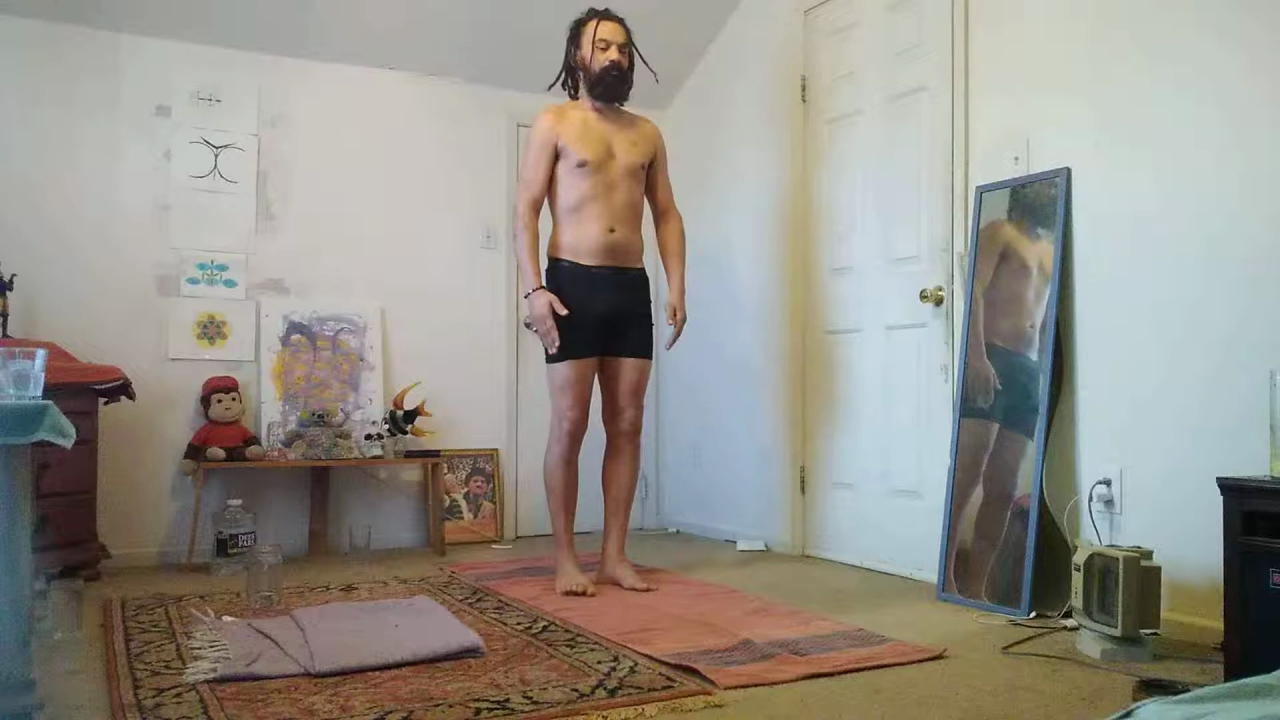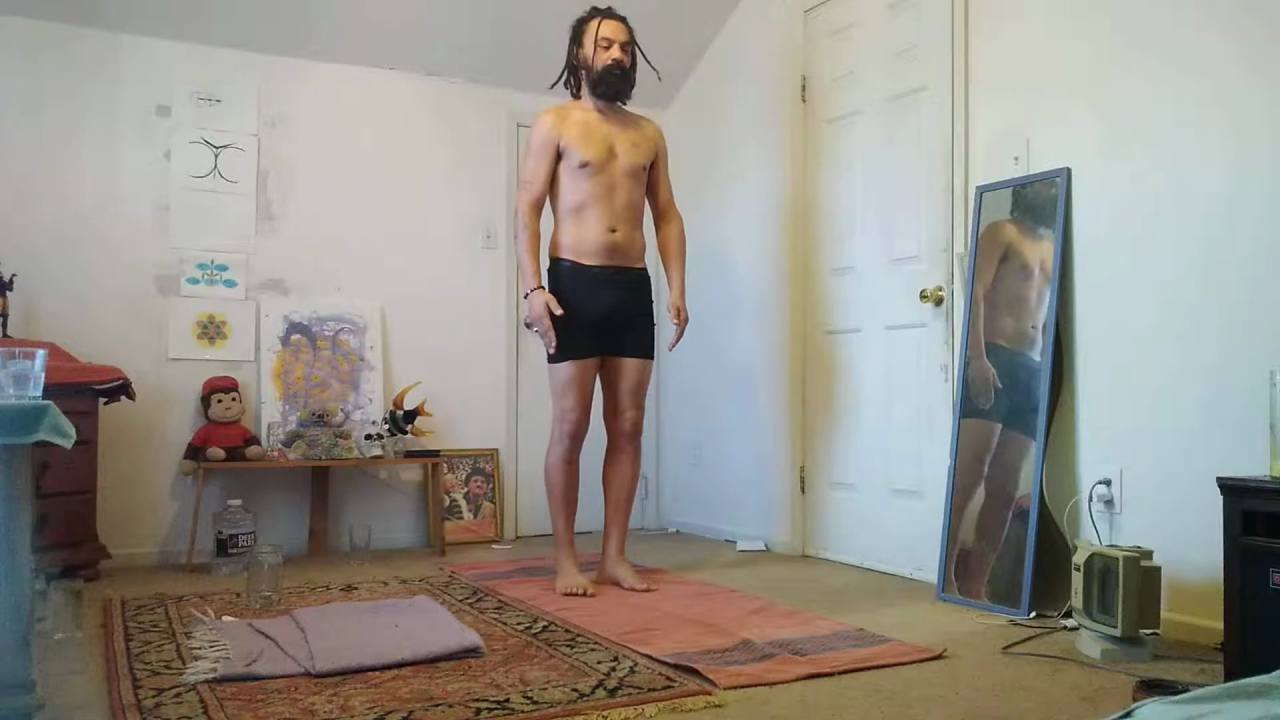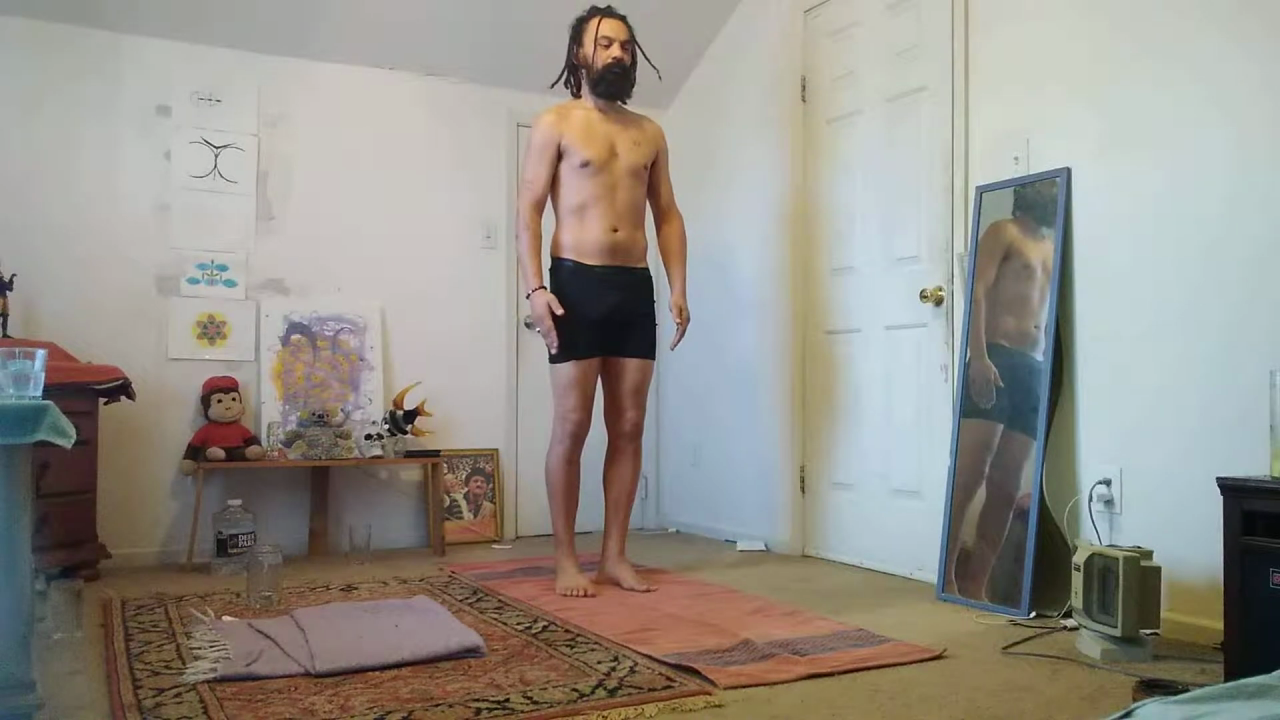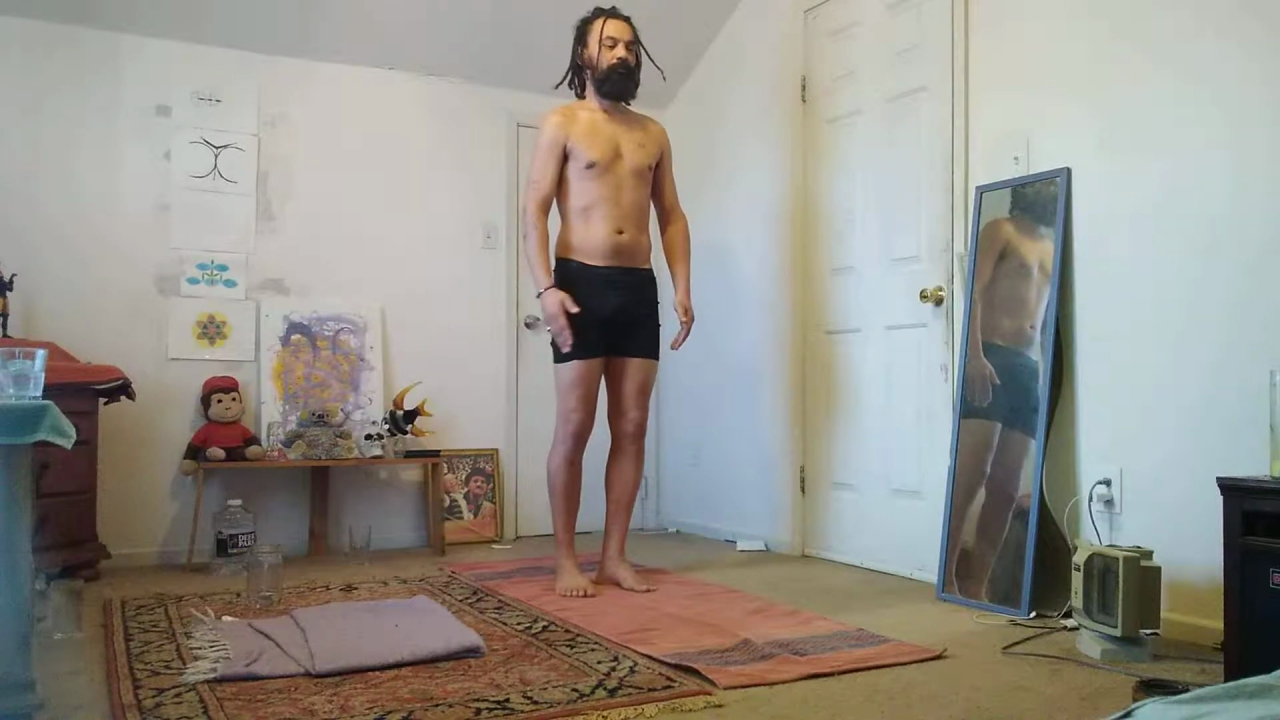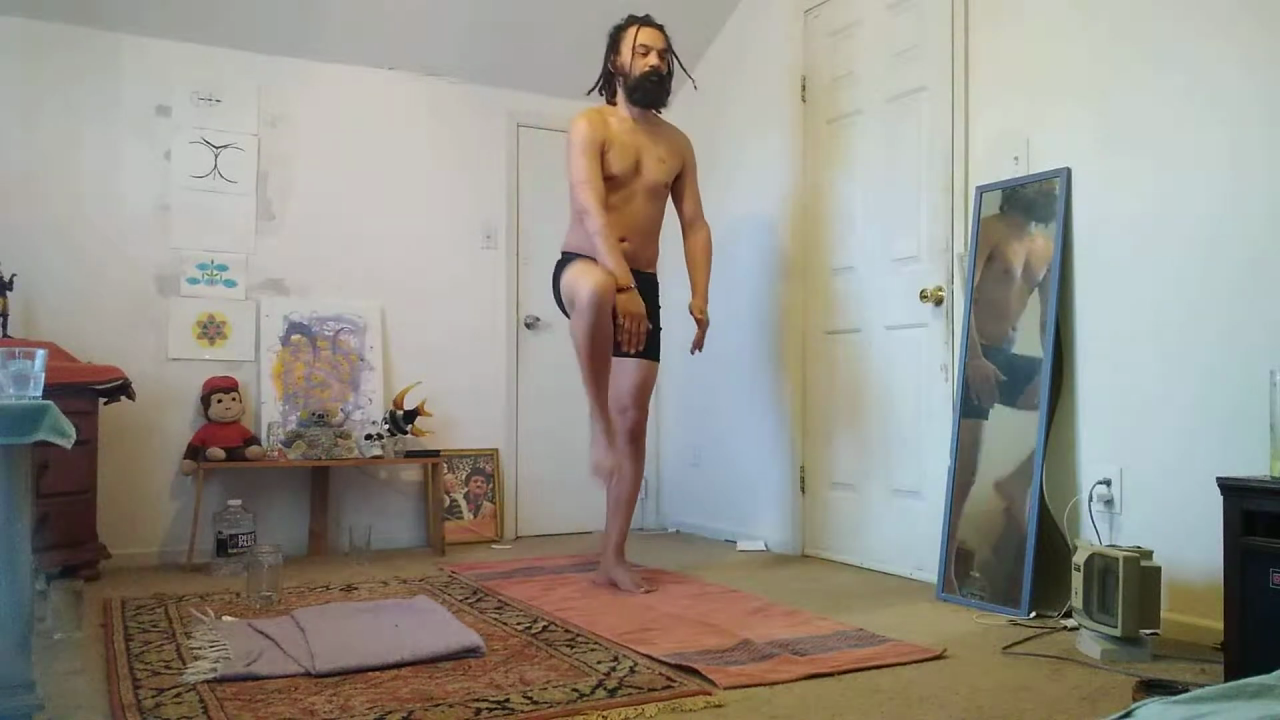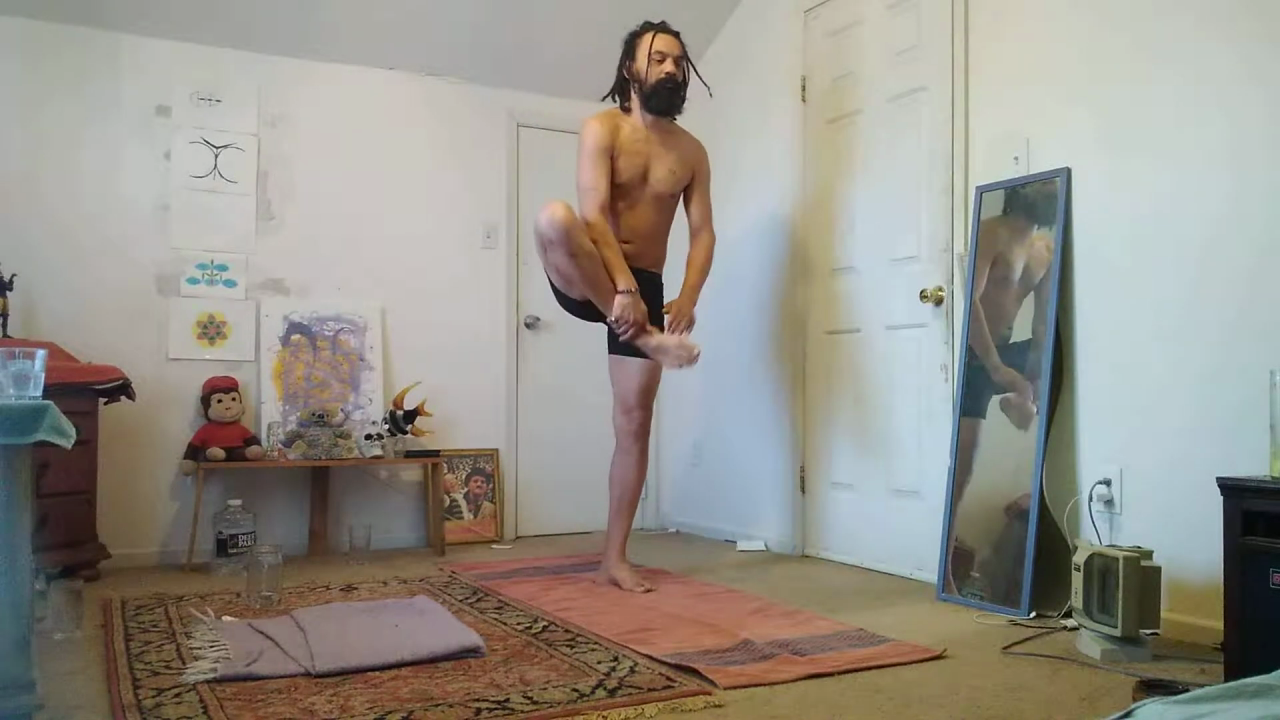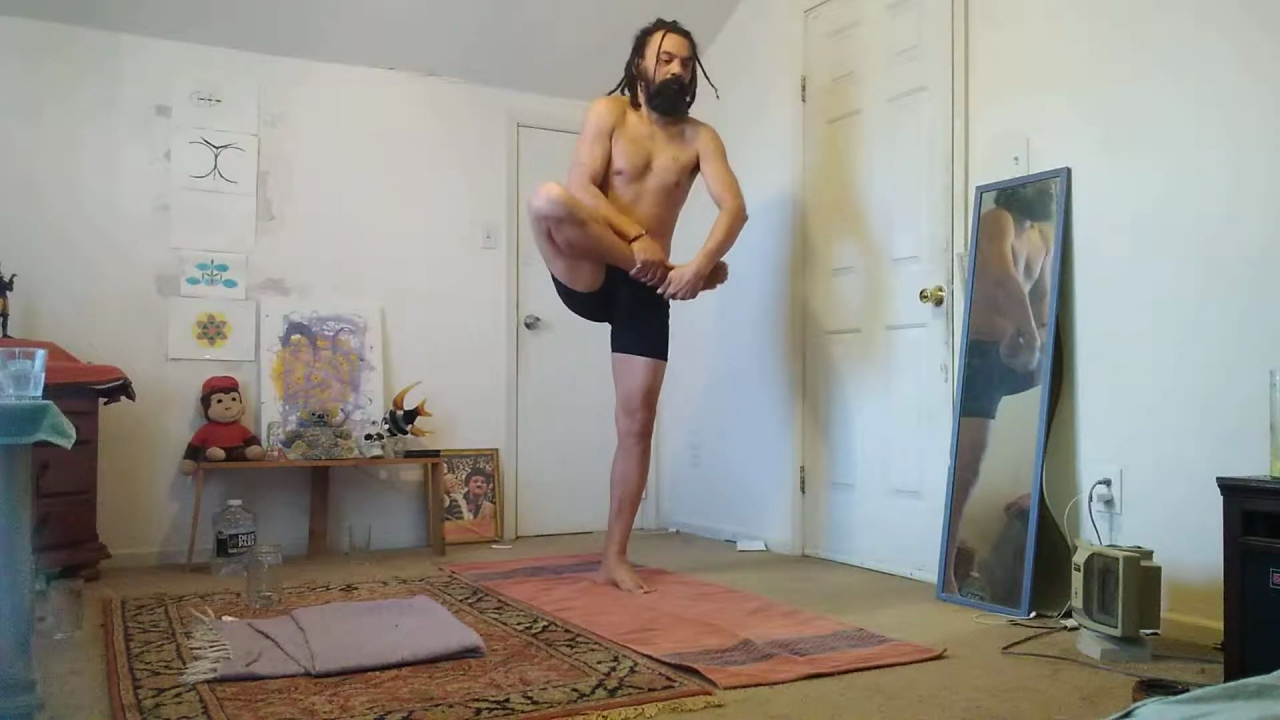
dt=0.7s
person 1, frame 1
left shoulder: (647, 134)
right shoulder: (553, 124)
left elbow: (666, 215)
right elbow: (526, 210)
left wrist: (676, 289)
right wrist: (535, 288)
left hip: (632, 288)
right hip: (574, 284)
left knee: (627, 425)
right knee: (569, 426)
left ankle: (614, 555)
right ankle: (565, 559)
person 1, frame 2
left shoulder: (649, 133)
right shoulder: (554, 124)
left elbow: (667, 216)
right elbow: (528, 210)
left wrist: (677, 289)
right wrist: (534, 287)
left hip: (634, 288)
right hip: (575, 284)
left knee: (628, 427)
right knee: (570, 426)
left ankle: (614, 555)
right ankle: (565, 559)
person 1, frame 3
left shoulder: (650, 133)
right shoulder: (555, 124)
left elbow: (667, 215)
right elbow: (529, 210)
left wrist: (678, 288)
right wrist: (535, 287)
left hip: (636, 288)
right hip: (577, 284)
left knee: (628, 427)
right knee: (572, 426)
left ankle: (614, 556)
right ankle: (566, 559)
person 1, frame 4
left shoulder: (653, 133)
right shoulder: (561, 124)
left elbow: (671, 216)
right elbow: (535, 211)
left wrist: (682, 289)
right wrist: (546, 287)
left hip: (639, 288)
right hip: (581, 284)
left knee: (632, 427)
right knee: (574, 426)
left ankle: (613, 556)
right ankle: (566, 560)
person 1, frame 5
left shoulder: (677, 144)
right shoulder: (590, 126)
left elbow: (694, 224)
right elbow: (589, 209)
left wrist: (699, 295)
right wrist: (621, 287)
left hip: (642, 285)
right hip: (587, 271)
left knee: (635, 422)
right knee: (591, 293)
left ankle: (613, 558)
right ankle: (598, 430)
person 1, frame 6
left shoulder: (691, 151)
right shoulder: (603, 129)
left elbow: (703, 235)
right elbow: (594, 216)
left wrist: (686, 300)
right wrist: (623, 289)
left hip: (644, 289)
right hip: (589, 282)
left knee: (634, 422)
right knee: (553, 218)
left ankle: (614, 558)
right ankle: (649, 335)
person 1, frame 7
left shoulder: (700, 137)
right shoulder: (609, 113)
left elbow: (734, 207)
right elbow: (581, 187)
left wrist: (700, 263)
right wrist: (637, 237)
left hip: (646, 289)
right hip: (589, 277)
left knee: (637, 422)
right knee: (548, 198)
left ankle: (614, 558)
person 2, frame 1
left shoulder: (1052, 250)
right shoulder: (999, 232)
right elbow: (975, 294)
left wrist: (1047, 376)
right wrist: (977, 357)
left hip: (1029, 371)
right hip: (991, 362)
left knee: (1004, 487)
right knee: (966, 476)
left ankle: (975, 585)
right ankle: (944, 577)
person 2, frame 2
left shoulder: (1053, 249)
right shoulder: (1001, 233)
left elbow: (1048, 318)
right elbow: (976, 294)
right wrist: (977, 358)
left hip: (1032, 372)
right hip: (994, 361)
left knee: (1005, 487)
right knee: (968, 476)
left ankle: (975, 584)
right ankle: (945, 576)
person 2, frame 3
left shoulder: (1055, 248)
right shoulder: (1003, 232)
left elbow: (1053, 317)
right elbow: (977, 294)
right wrist: (978, 357)
left hip: (1035, 371)
right hip: (996, 362)
left knee: (1007, 487)
right knee: (969, 476)
left ankle: (976, 584)
right ankle: (945, 576)
person 2, frame 4
left shoulder: (1054, 251)
right shoulder: (1000, 231)
right elbow: (973, 292)
right wrist: (975, 356)
left hip: (1027, 369)
right hip: (990, 361)
left knee: (1006, 488)
right knee: (970, 476)
left ankle: (975, 585)
right ankle: (945, 579)
person 2, frame 5
left shoulder: (1047, 247)
right shoulder: (989, 230)
left elbow: (1049, 315)
right wrist: (974, 357)
left hip: (1007, 358)
right hip: (974, 358)
right knee: (963, 471)
left ankle: (1019, 484)
right ankle: (945, 575)
person 2, frame 6
left shoulder: (1047, 249)
right shoulder: (992, 232)
left elbow: (1043, 320)
right elbow: (970, 301)
left wrist: (1036, 379)
right wrist: (995, 368)
left hip: (1006, 352)
right hip: (972, 355)
right knee: (960, 466)
right ankle: (944, 574)
person 2, frame 7
left shoulder: (1043, 236)
right shoulder: (996, 220)
left elbow: (1041, 297)
right elbow: (1004, 278)
left wrist: (1037, 339)
right wrist: (1032, 336)
left hip: (1015, 354)
right hip: (980, 354)
right knee: (966, 467)
right ankle: (946, 572)
